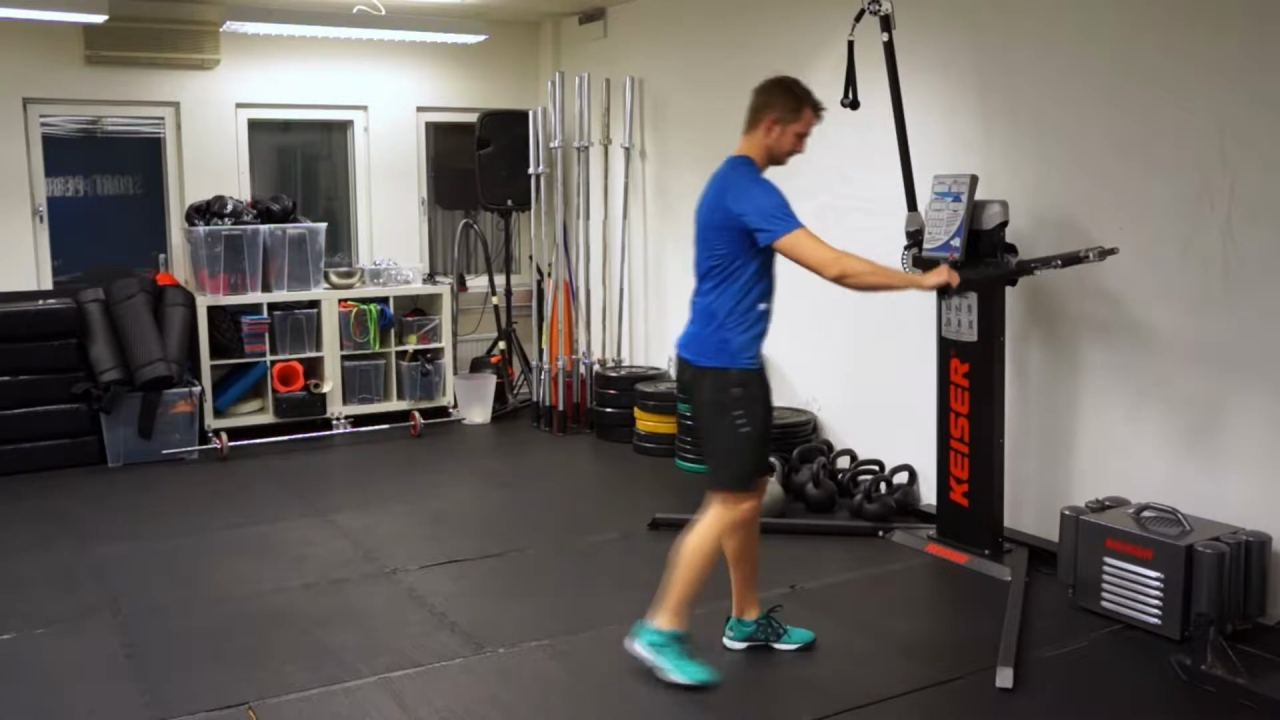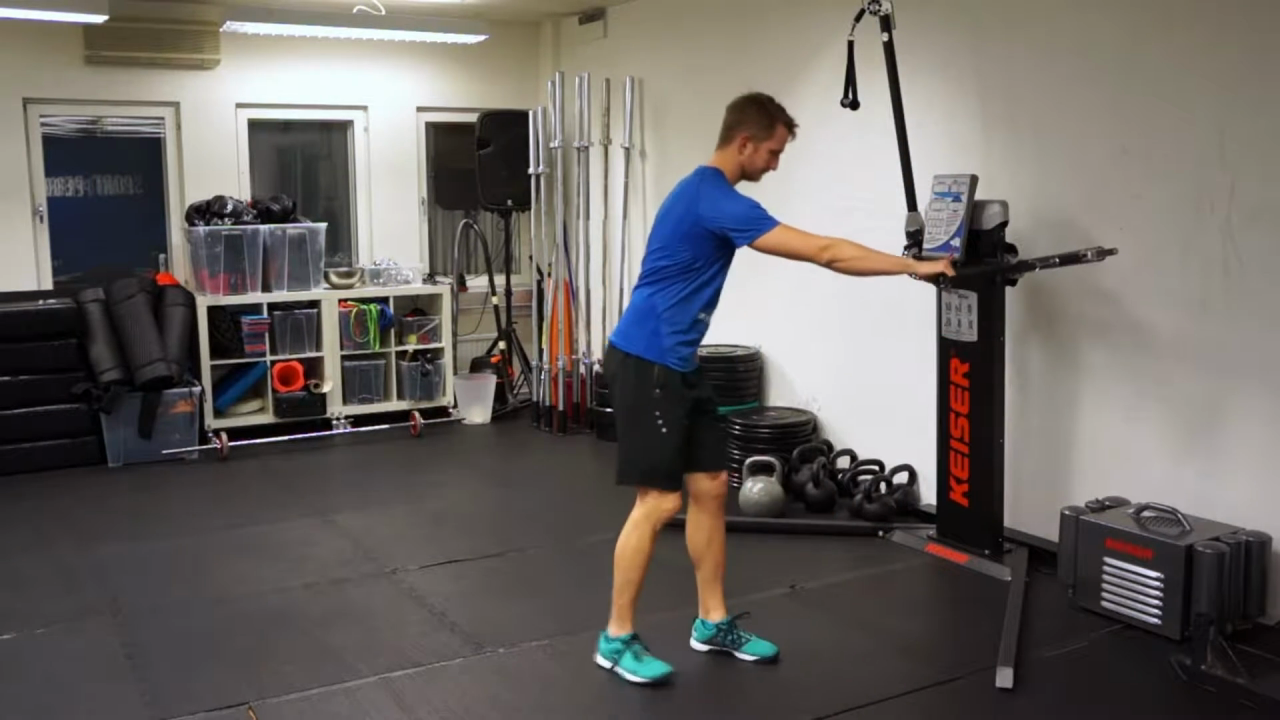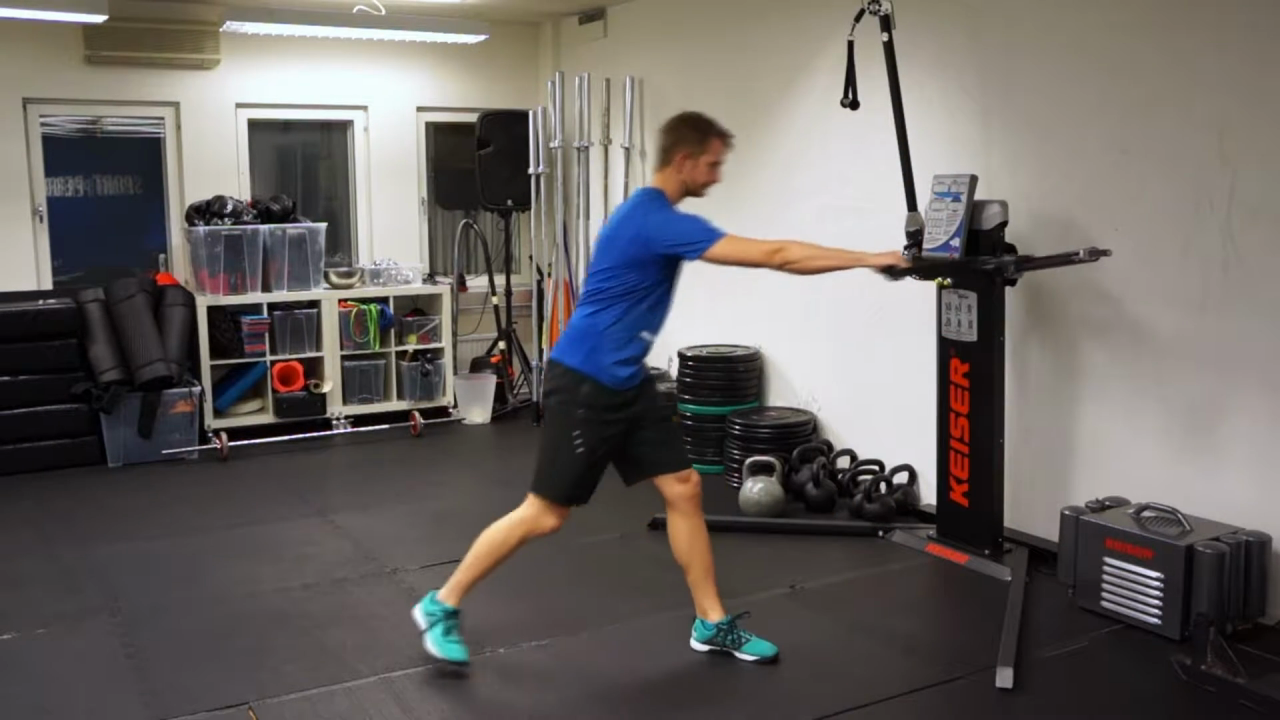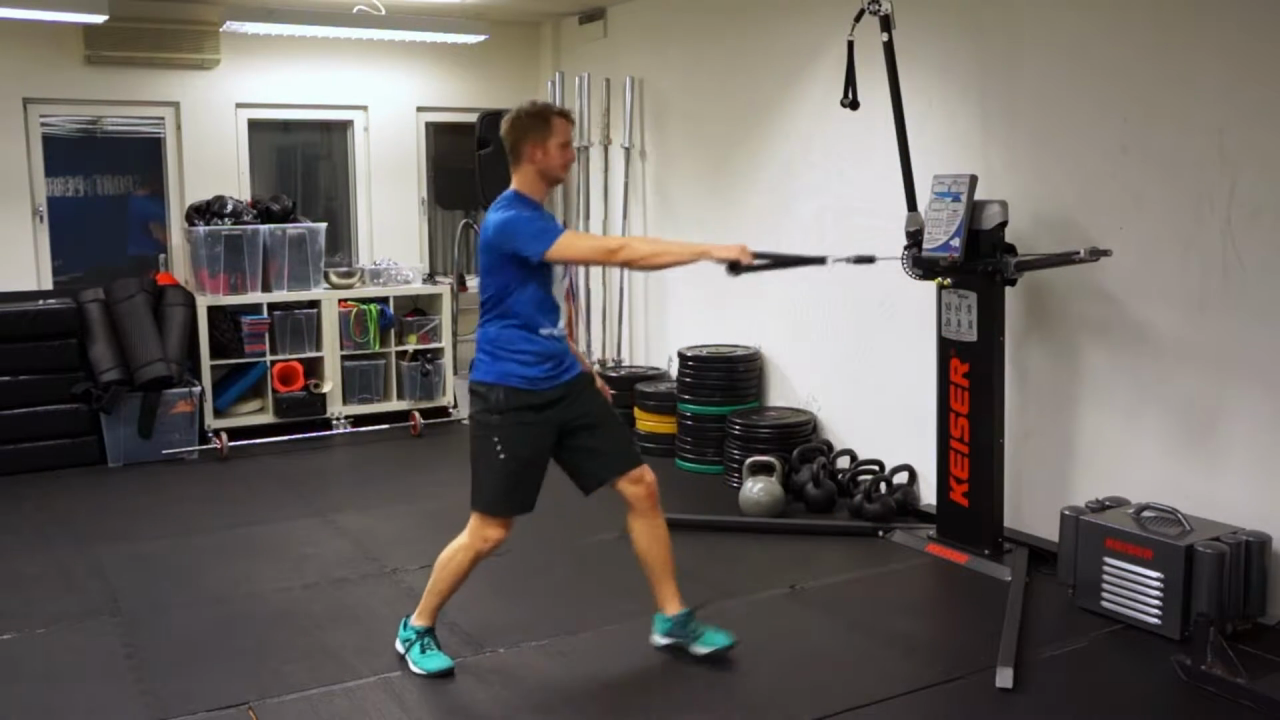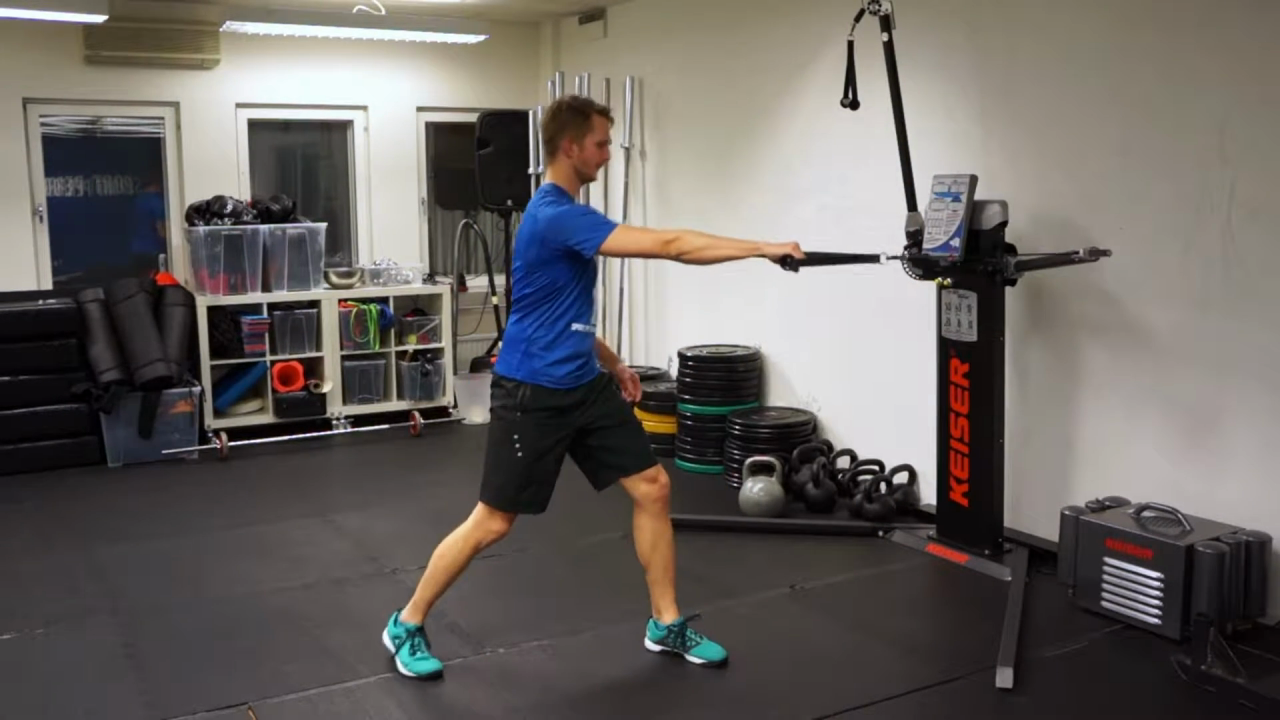
dt=0.5s
person 1, frame 1
left shoulder: (732, 183)
right shoulder: (749, 191)
right elbow: (834, 266)
right wrist: (920, 279)
left hip: (731, 361)
right hip: (719, 365)
left knee: (747, 493)
right knee: (732, 503)
left ankle: (748, 619)
right ankle: (660, 629)
person 1, frame 2
left shoulder: (703, 193)
right shoulder: (716, 201)
right elbow: (823, 252)
right wrist: (914, 267)
left hip: (675, 363)
right hip: (646, 362)
left knee: (710, 490)
right knee: (659, 502)
left ankle: (713, 623)
right ankle: (617, 636)
person 1, frame 3
left shoulder: (649, 215)
right shoulder: (658, 222)
right elbow: (773, 255)
right wrist: (864, 259)
left hip: (626, 381)
right hip: (585, 381)
left knee: (685, 491)
right knee: (544, 514)
left ankle: (713, 624)
right ankle: (440, 606)
person 1, frame 4
left shoulder: (540, 219)
right shoulder: (509, 222)
right elbow: (612, 252)
left wrist: (586, 369)
right wrist: (708, 251)
left hip: (566, 384)
right hip: (510, 395)
left knee: (641, 488)
right knee: (488, 533)
left ankle: (674, 619)
right ankle: (416, 629)
person 1, frame 5
left shoulder: (566, 211)
right shoulder: (556, 216)
right elbow: (668, 244)
left wrist: (611, 363)
right wrist: (763, 247)
left hip: (584, 384)
right hip: (533, 391)
left knee: (652, 488)
right knee: (492, 522)
left ankle: (667, 624)
right ankle: (406, 625)
